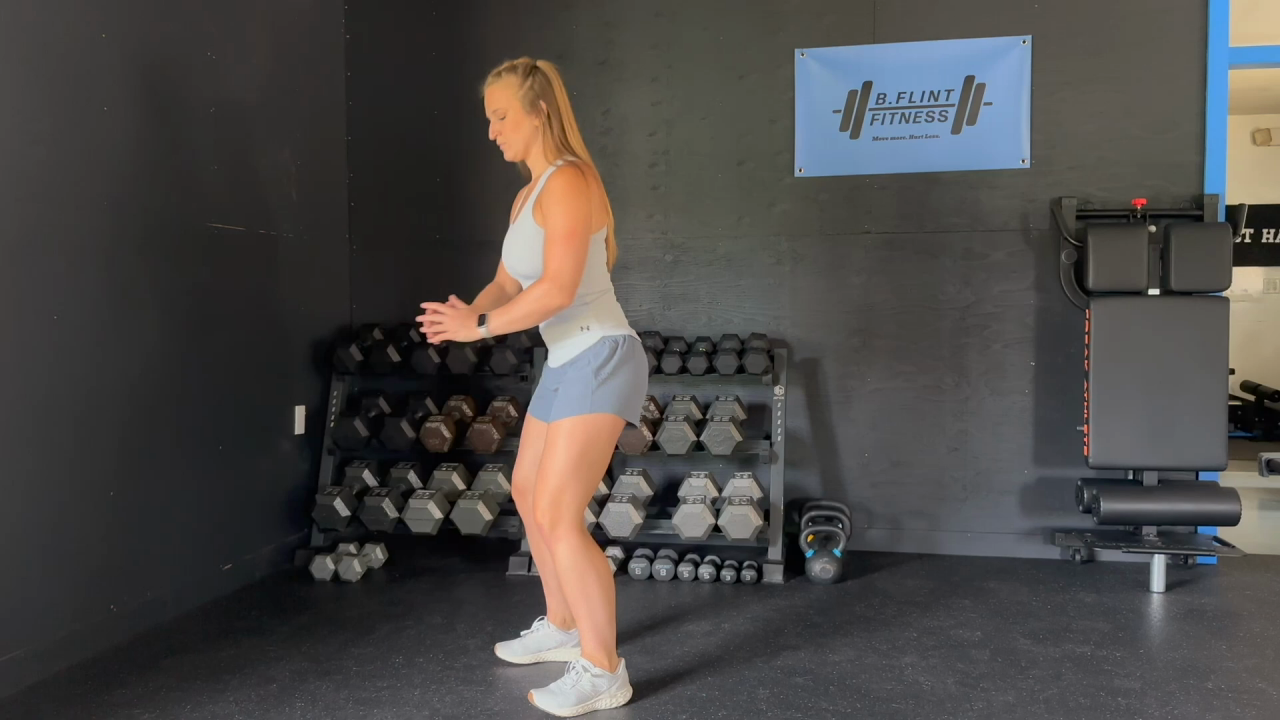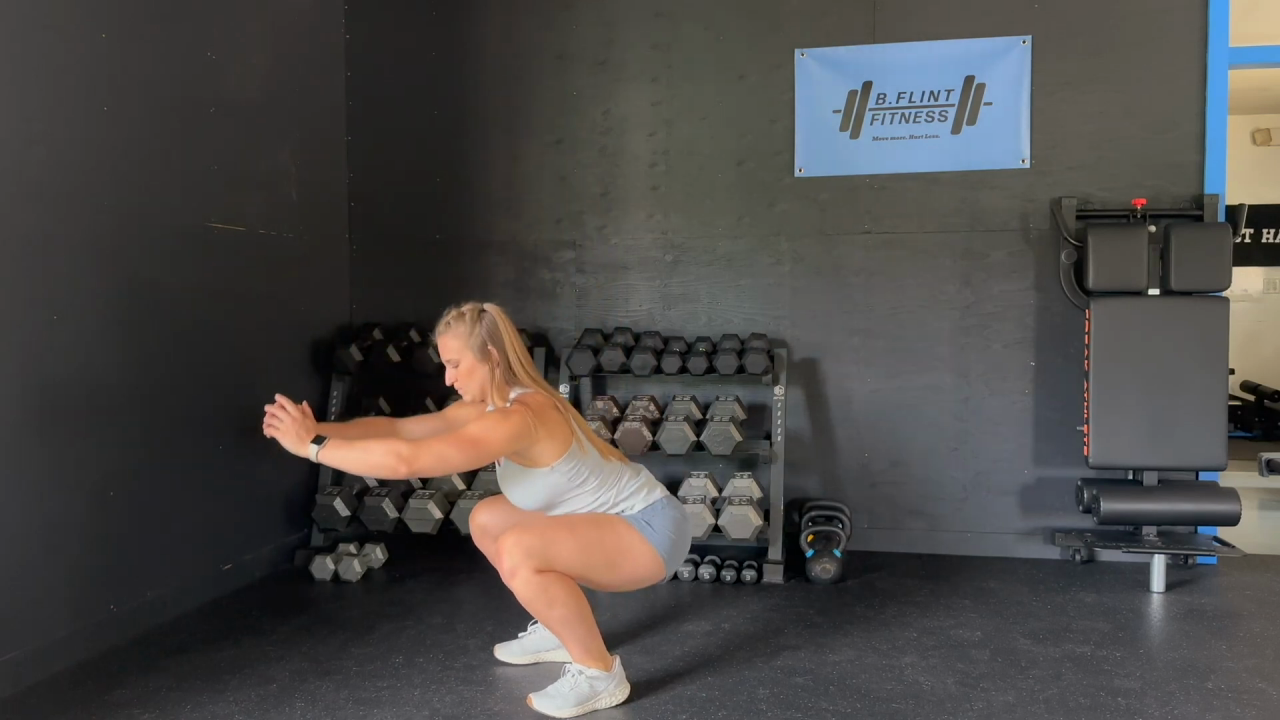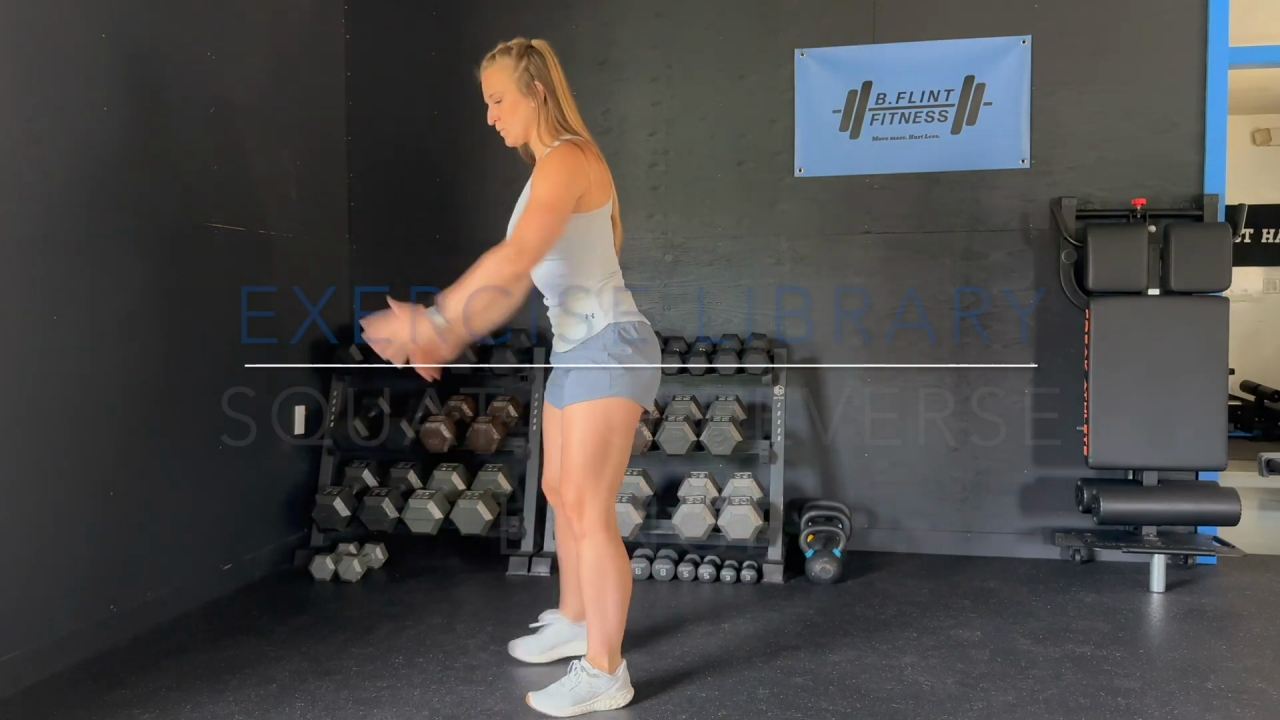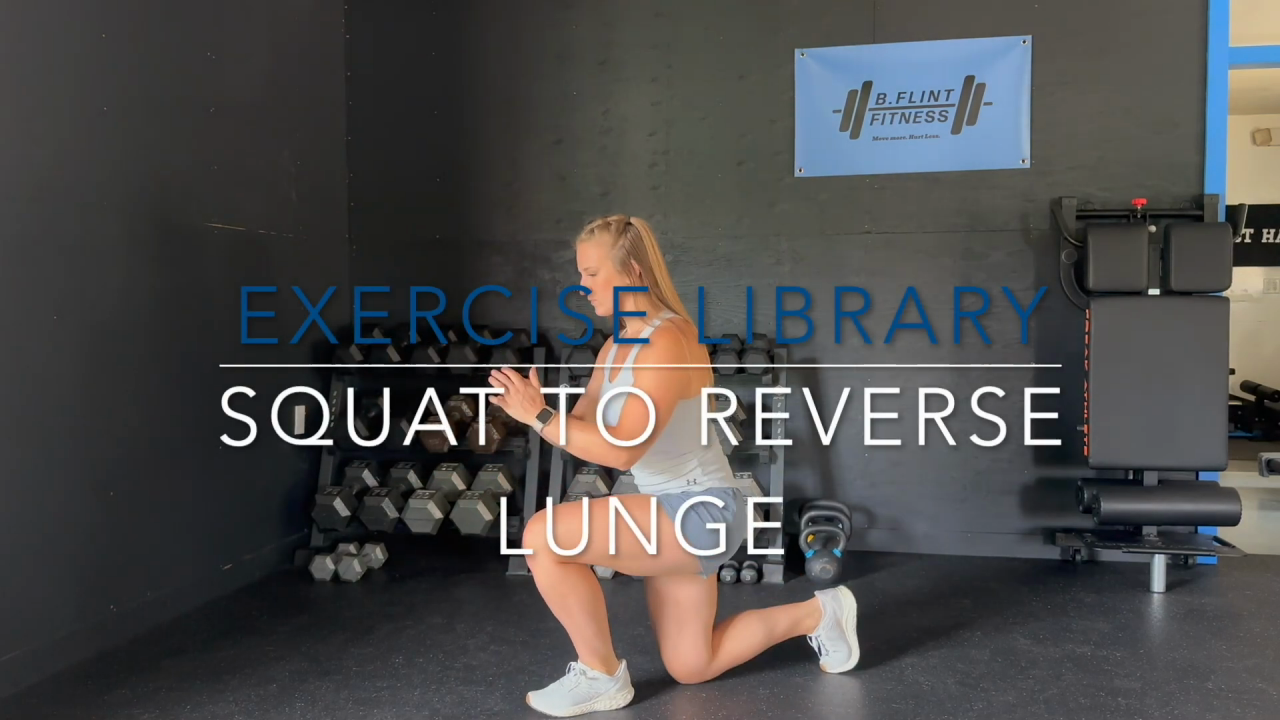
dt=1s
person 1, frame 1
left shoulder: (569, 181)
right shoulder: (530, 196)
left elbow: (557, 288)
right elbow: (509, 286)
left wrist: (480, 326)
right wrist: (469, 312)
left hip: (598, 363)
right hip: (570, 363)
left knee: (555, 516)
right knee: (529, 495)
right ankle: (562, 628)
person 1, frame 2
left shoulder: (518, 420)
right shoulder: (487, 407)
left elbow: (408, 459)
right elbow: (401, 428)
left wrist: (313, 445)
right wrist: (320, 429)
left hip: (651, 530)
right hip: (620, 514)
left knee: (516, 548)
right knee: (487, 522)
left ankle: (599, 673)
right ankle: (561, 629)
person 1, frame 3
left shoulder: (568, 160)
right shoulder: (549, 166)
left elbow: (512, 261)
right elbow: (512, 278)
left wrist: (428, 322)
right wrist: (448, 335)
left hip: (611, 351)
right hip: (581, 353)
left knee: (585, 514)
right knee: (561, 495)
right ankle: (571, 618)
person 1, frame 4
left shoulder: (668, 344)
right shoulder: (617, 346)
left elbow: (624, 449)
right elbow: (584, 428)
left wrist: (539, 417)
right wrist: (536, 406)
left hip: (699, 513)
right hip: (678, 510)
left knee: (544, 534)
right knee: (691, 667)
left ankle: (600, 675)
right ankle: (820, 614)
